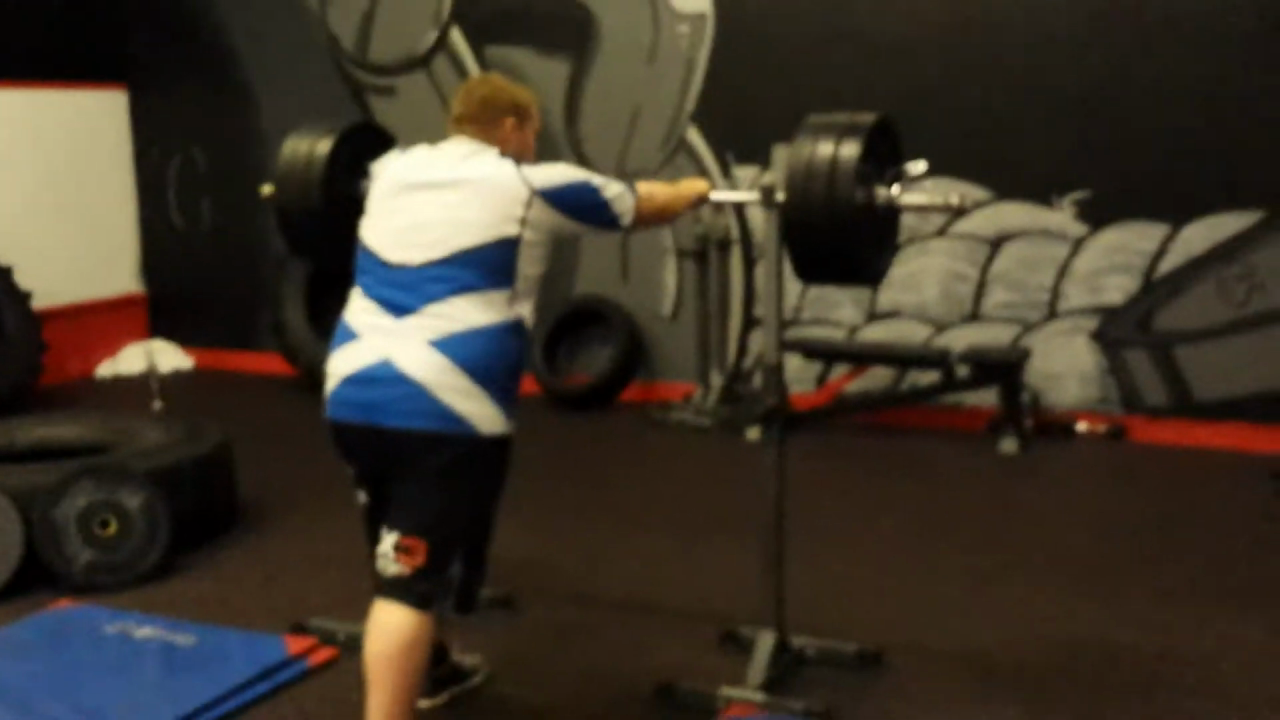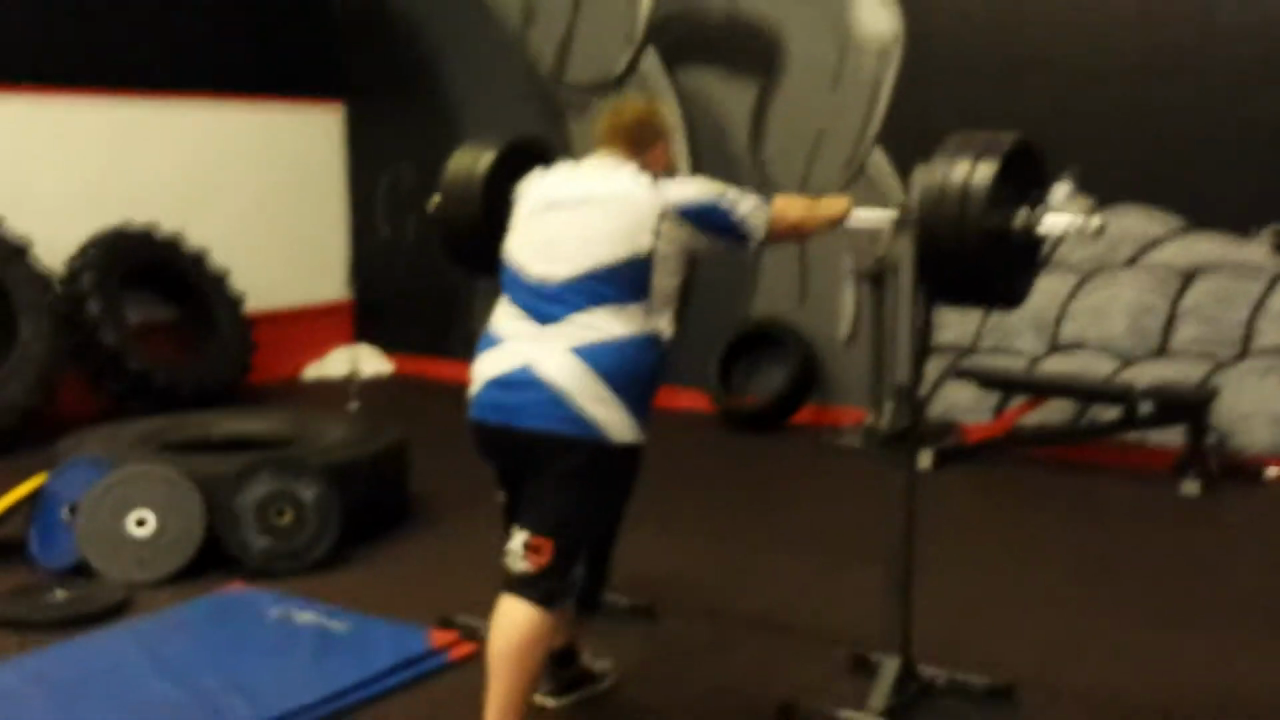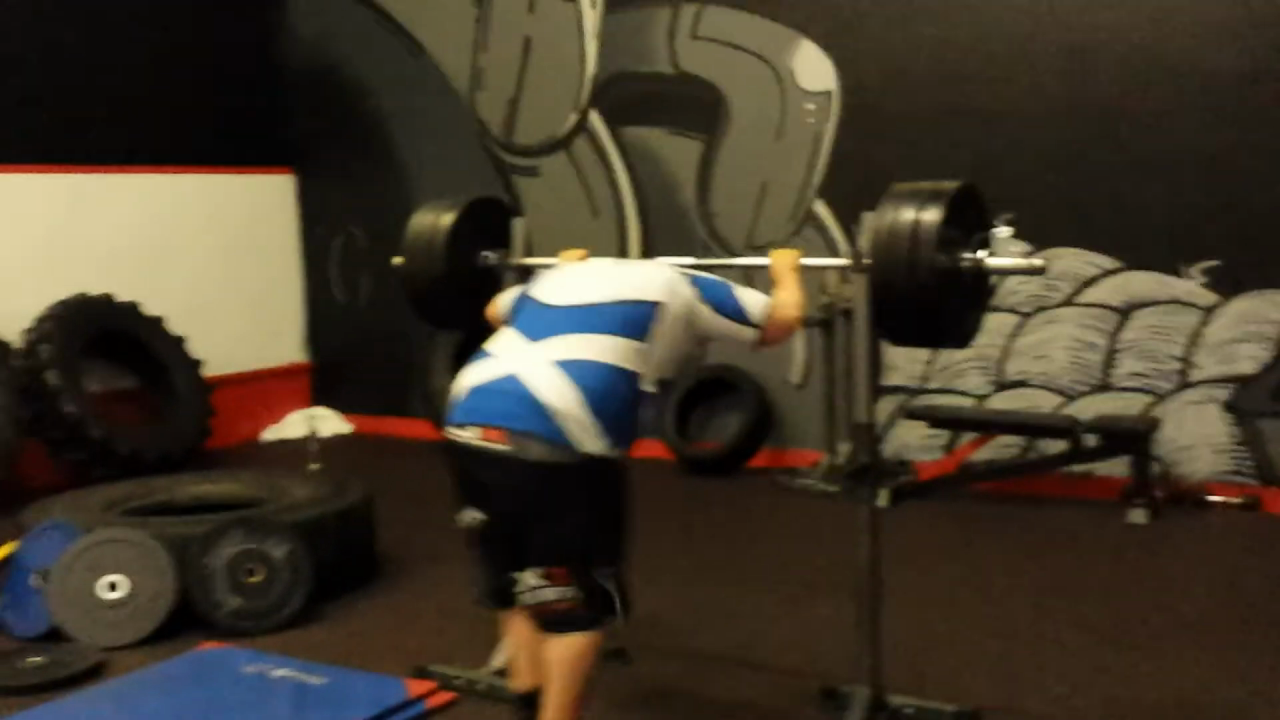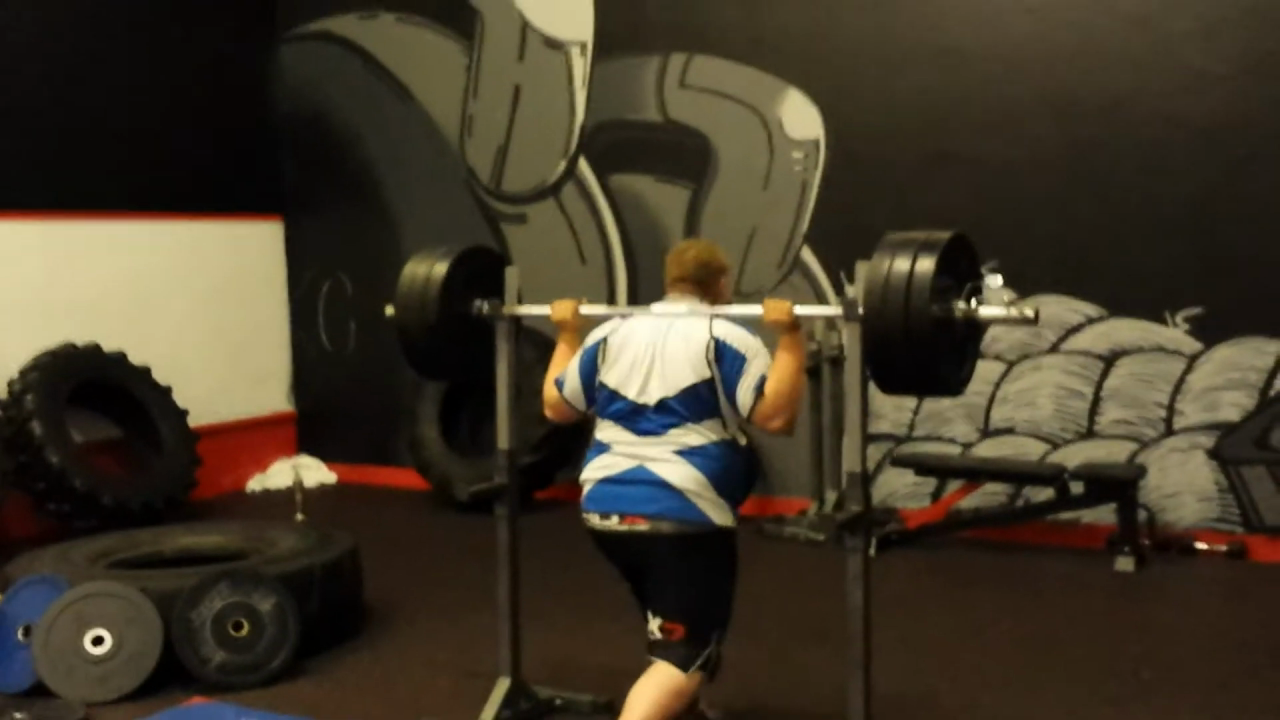
dt=1s
person 1, frame 1
left shoulder: (393, 169)
right shoulder: (531, 186)
right elbow: (644, 204)
right wrist: (693, 190)
left hip: (353, 394)
right hip: (441, 409)
left knee: (413, 552)
right knee: (408, 577)
left ankle: (430, 667)
person 1, frame 2
left shoulder: (537, 187)
right shoulder: (665, 203)
right elbow: (778, 219)
right wrist: (829, 210)
left hip: (494, 398)
right hip: (578, 414)
left knee: (551, 545)
right knee: (535, 574)
left ankle: (561, 665)
person 1, frame 3
left shoulder: (572, 274)
right shoulder: (681, 289)
left elbow: (497, 311)
right elbow: (782, 320)
right wrist: (786, 273)
left hip: (470, 422)
right hip: (557, 437)
left knee: (518, 578)
right knee: (579, 597)
person 1, frame 4
left shoulder: (609, 334)
right shoulder: (724, 337)
left elbow: (556, 407)
right elbow: (776, 415)
left wrist: (567, 334)
right wrist: (789, 336)
left hip: (606, 509)
right hip: (684, 517)
left knee: (674, 620)
right knee: (683, 653)
